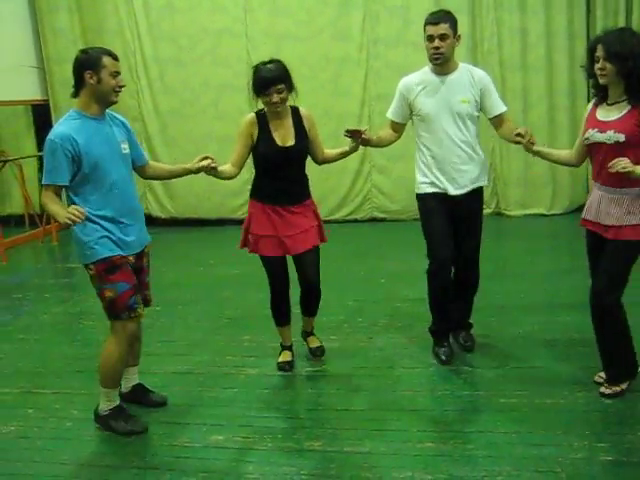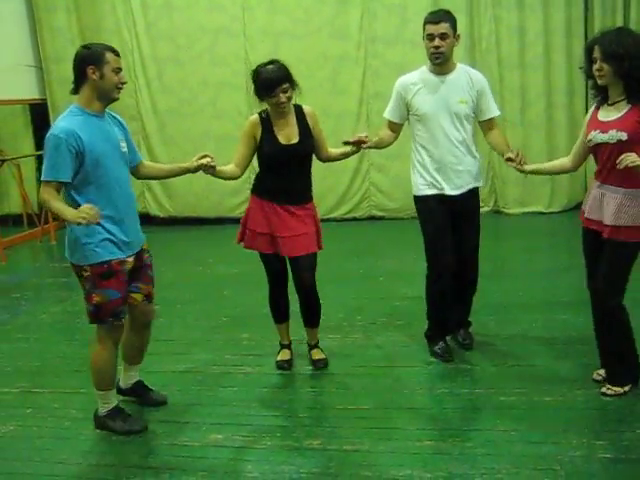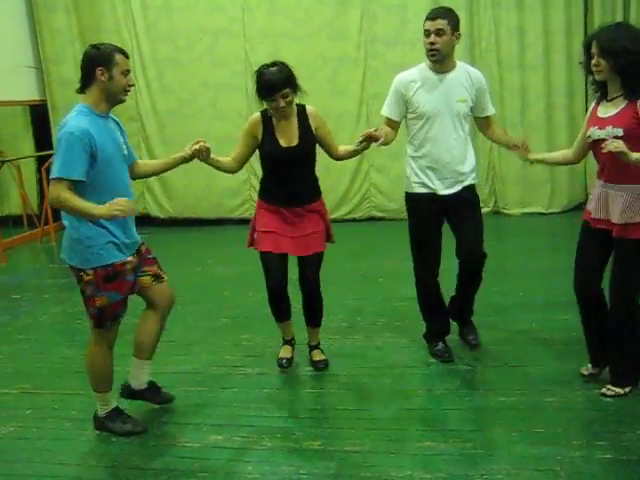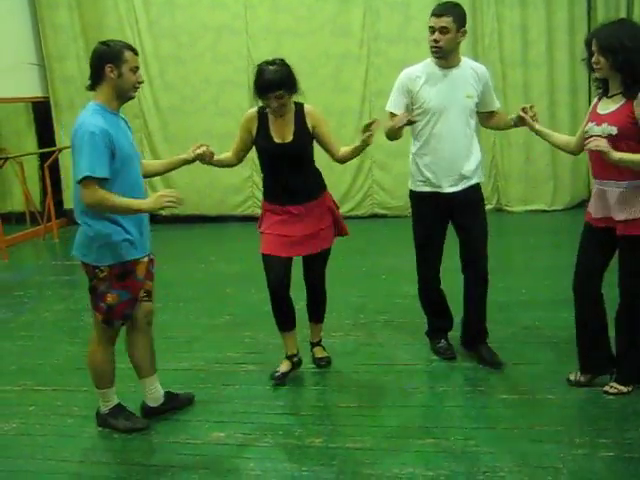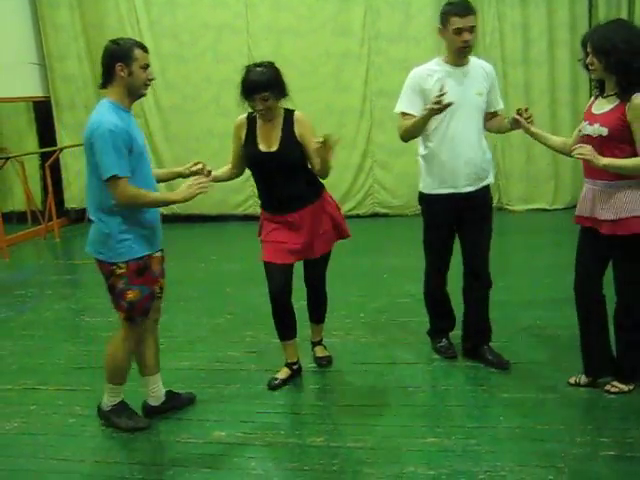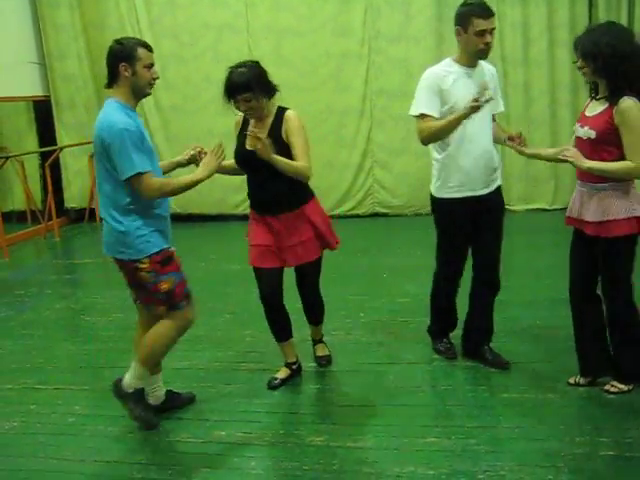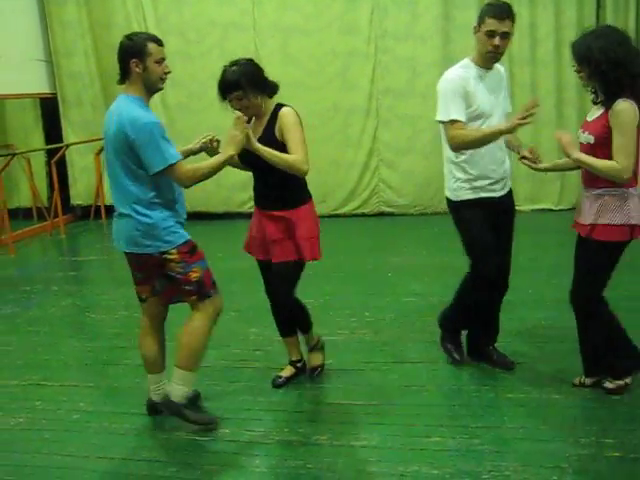
dt=0.2s
person 1, frame 1
left shoulder: (119, 124)
right shoulder: (64, 136)
left elbow: (144, 167)
right elbow: (49, 194)
left wrist: (189, 169)
right wrist: (63, 214)
left hip: (135, 240)
right hip: (102, 247)
left knee: (135, 317)
right knee: (125, 325)
left ankle: (129, 385)
right ankle: (107, 408)
person 1, frame 2
left shoulder: (115, 123)
right shoulder: (66, 131)
left elbow: (139, 168)
right elbow: (47, 193)
left wrist: (187, 168)
right wrist: (73, 215)
left hip: (131, 241)
right hip: (97, 250)
left knee: (143, 313)
right knee: (110, 330)
left ankle: (128, 380)
right ankle: (106, 410)
person 1, frame 3
left shoulder: (112, 124)
right shoulder: (76, 129)
left elbow: (133, 168)
right elbow: (57, 193)
left wrist: (182, 158)
right wrist: (100, 210)
left hip: (126, 241)
right hip: (96, 251)
left knee: (162, 298)
right knee: (104, 332)
left ankle: (139, 382)
right ankle: (105, 411)
person 1, frame 4
left shoulder: (117, 120)
right shoulder: (93, 127)
right elbow: (91, 195)
left wrist: (184, 159)
right wrist: (147, 205)
left hip: (133, 245)
right hip: (108, 250)
left knee: (141, 320)
right knee: (108, 330)
left ankle: (154, 398)
right ankle: (108, 408)
person 1, frame 5
left shoulder: (123, 118)
right shoulder: (109, 124)
right elbow: (123, 192)
left wrist: (178, 172)
right wrist: (179, 195)
left hip: (140, 241)
right hip: (123, 246)
left knee: (145, 324)
right knee: (134, 326)
left ankle: (155, 396)
right ankle: (111, 403)
person 1, frame 6
left shoulder: (119, 116)
right shoulder: (120, 124)
right elbow: (150, 188)
left wrist: (181, 161)
right wrist: (202, 173)
left hip: (136, 237)
right hip: (139, 240)
left knee: (152, 316)
right knee: (180, 315)
left ankle: (154, 395)
right ankle: (130, 383)
person 1, frame 7
left shoulder: (121, 111)
right shoulder: (140, 120)
right elbow: (184, 177)
left wrist: (191, 148)
right wrist: (228, 152)
left hip: (136, 233)
right hip: (159, 234)
left knee: (153, 313)
right knee: (208, 305)
left ankle: (160, 394)
right ankle: (179, 395)
person 2, frame 1
right shoulder: (593, 108)
right elbow: (575, 157)
right wrist: (537, 150)
right hip: (598, 209)
left knee: (604, 294)
right knee: (602, 294)
person 2, frame 2
right shoulder: (596, 110)
right elbow: (572, 161)
right wrist: (530, 168)
right hip: (597, 207)
left knee: (608, 294)
right knee: (598, 292)
right ankle: (610, 362)
person 2, frame 3
right shoulder: (597, 104)
right elbow: (574, 155)
right wrist: (534, 156)
right hip: (600, 203)
right knee: (584, 282)
right ankle: (602, 353)
person 2, frame 4
right shoulder: (600, 100)
right elbow: (576, 145)
right wrist: (535, 128)
right hip: (601, 204)
right knee: (584, 284)
right ankle: (595, 362)
person 2, frame 5
right shoulder: (596, 99)
right elbow: (573, 145)
left wrist: (601, 160)
right wrist: (533, 131)
right hip: (593, 205)
right knee: (585, 287)
right ankle: (598, 366)
person 2, frame 6
right shoulder: (593, 101)
right elbow: (578, 152)
left wrist: (583, 163)
right wrist: (532, 152)
right hip: (587, 206)
right knee: (580, 289)
right ankle: (595, 365)
person 2, frame 7
right shoulder: (601, 105)
left wrist: (572, 151)
right wrist: (544, 166)
right hip: (596, 210)
left knee: (584, 293)
right knee: (586, 293)
right ankle: (600, 367)
person 3, frame 1
left shoulder: (477, 79)
right shoulder: (410, 85)
left elbow: (500, 123)
right elbow: (395, 130)
left wrist: (516, 135)
right wrist: (372, 140)
left hip: (470, 186)
right hip: (432, 188)
left knee: (468, 263)
right knee: (441, 261)
left ankle: (460, 324)
right ankle: (441, 333)
person 3, frame 2
left shoulder: (474, 80)
right shoulder: (407, 85)
left elbow: (490, 128)
right elbow: (391, 130)
left wrist: (507, 153)
right wrist: (373, 141)
left hip: (467, 188)
right hip: (429, 190)
left knee: (467, 264)
right knee: (440, 264)
left ankle: (459, 322)
right ankle: (438, 333)
person 3, frame 3
left shoulder: (473, 78)
right shoulder: (405, 82)
left elbow: (485, 123)
right elbow: (390, 127)
left wrist: (509, 141)
right wrist: (381, 137)
left hip: (462, 184)
right hip: (421, 189)
left knee: (473, 255)
right knee: (426, 267)
left ankle: (460, 313)
right ankle: (436, 332)
person 3, frame 4
left shoulder: (478, 73)
right shoulder: (411, 77)
left elbow: (489, 117)
right elbow: (390, 131)
left wrist: (515, 121)
right wrist: (401, 122)
left hip: (467, 186)
right hip: (426, 188)
left knee: (477, 264)
right knee: (429, 267)
left ankle: (475, 338)
right ankle: (438, 331)
person 3, frame 5
left shoulder: (485, 72)
right shoulder: (421, 76)
right elbow: (404, 132)
left wrist: (513, 124)
right wrist: (431, 112)
left hip: (478, 188)
right hip: (437, 190)
left knee: (479, 268)
right knee: (437, 268)
left ankle: (477, 341)
right ankle: (440, 331)
person 3, frame 6
left shoulder: (491, 73)
right shoulder: (435, 77)
right elbow: (425, 133)
left wrist: (507, 136)
right wrist: (465, 111)
left hip: (490, 190)
right hip: (452, 194)
left knee: (488, 272)
right knee: (450, 268)
left ankle: (476, 342)
right ankle: (440, 331)
person 3, frame 7
left shoulder: (501, 74)
right shoulder: (455, 79)
right elbow: (456, 139)
left wrist: (517, 146)
right wrist: (508, 127)
left hip: (502, 191)
right hip: (469, 194)
left knee: (499, 272)
right knee: (487, 266)
left ankle: (482, 341)
right ankle: (451, 325)
person 4, frame 1
left shoulder: (303, 116)
right shoulder: (252, 123)
left elbow: (319, 157)
right elbow: (234, 168)
left wrist: (350, 149)
right wrist: (214, 170)
left hip: (301, 210)
right hip: (266, 213)
left knee: (310, 280)
right knee: (279, 284)
left ankle: (309, 330)
right ankle: (286, 345)
person 4, frame 2
left shoulder: (307, 115)
right shoulder: (255, 124)
left elbow: (323, 155)
right elbow: (237, 169)
left wrist: (352, 150)
right wrist: (212, 170)
left hip: (301, 211)
right hip: (265, 211)
left knee: (306, 283)
right knee: (277, 282)
left ankle: (314, 342)
right ankle: (285, 343)
person 4, frame 3
left shoulder: (310, 116)
right shoulder: (256, 123)
left elbow: (337, 153)
right elbow: (234, 165)
left wrist: (363, 145)
right wrist: (207, 159)
left hip: (309, 212)
right hip: (272, 213)
left knee: (310, 282)
right knee: (275, 283)
left ankle: (314, 344)
right ankle: (287, 338)
person 4, frame 4
left shoulder: (308, 114)
right shoulder: (252, 119)
left elbow: (340, 155)
right elbow: (235, 156)
left wrist: (363, 143)
right wrist: (209, 159)
left hip: (315, 208)
right hip: (277, 213)
left knee: (315, 279)
right knee: (276, 284)
left ankle: (316, 341)
right ankle: (291, 355)
person 4, frame 5
left shoulder: (297, 120)
right shoulder: (242, 125)
left elbow: (321, 173)
right elbow: (236, 169)
left wrist: (325, 158)
right wrist: (209, 176)
left hip: (313, 213)
right hip: (275, 221)
left knee: (315, 282)
right knee: (278, 291)
left ankle: (317, 341)
right ankle: (291, 361)
person 4, frame 6
left shoulder: (288, 119)
right shoulder: (241, 123)
left elbow: (305, 172)
left wrist: (268, 154)
left hip: (299, 217)
right hip: (262, 222)
left knee: (309, 288)
right knee: (269, 295)
left ankle: (318, 340)
right ankle: (290, 362)
person 4, frame 7
left shoulder: (285, 116)
right shoulder: (251, 119)
left elbow: (300, 166)
left wrist: (256, 146)
left hip: (293, 217)
right hip: (265, 216)
left knee: (281, 293)
right knee: (275, 291)
left ankle: (313, 342)
right ankle: (295, 358)
